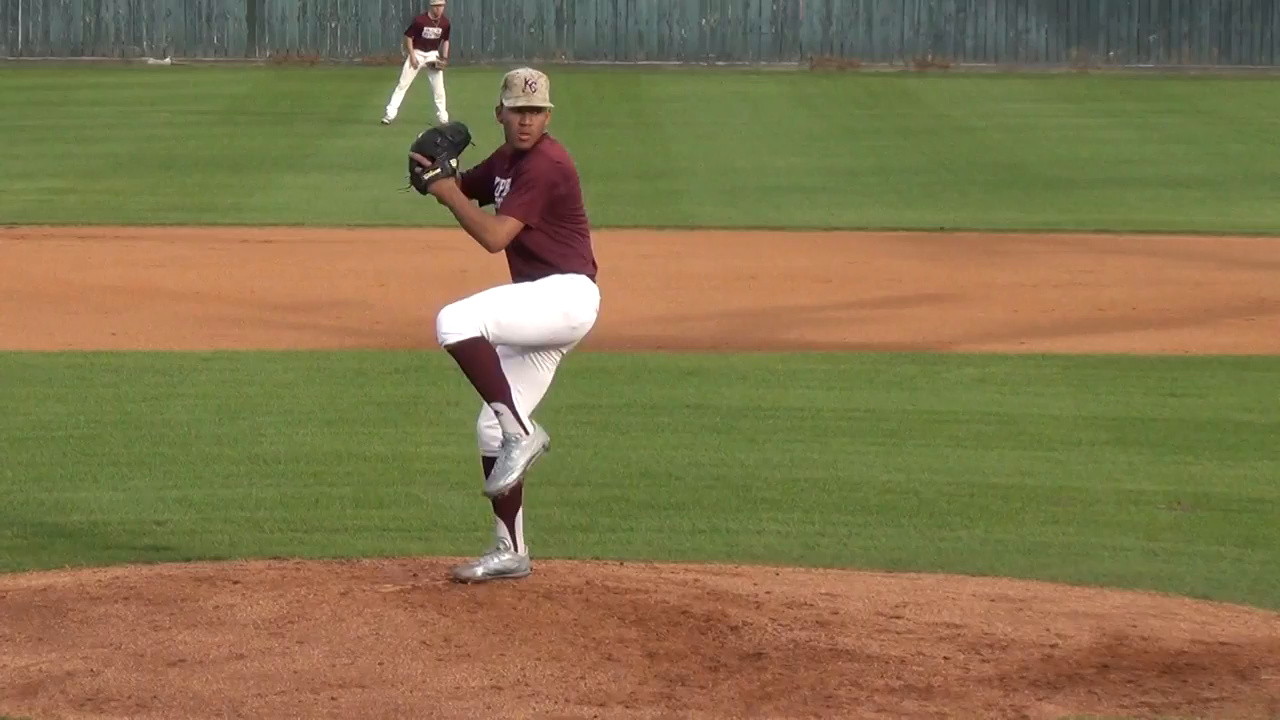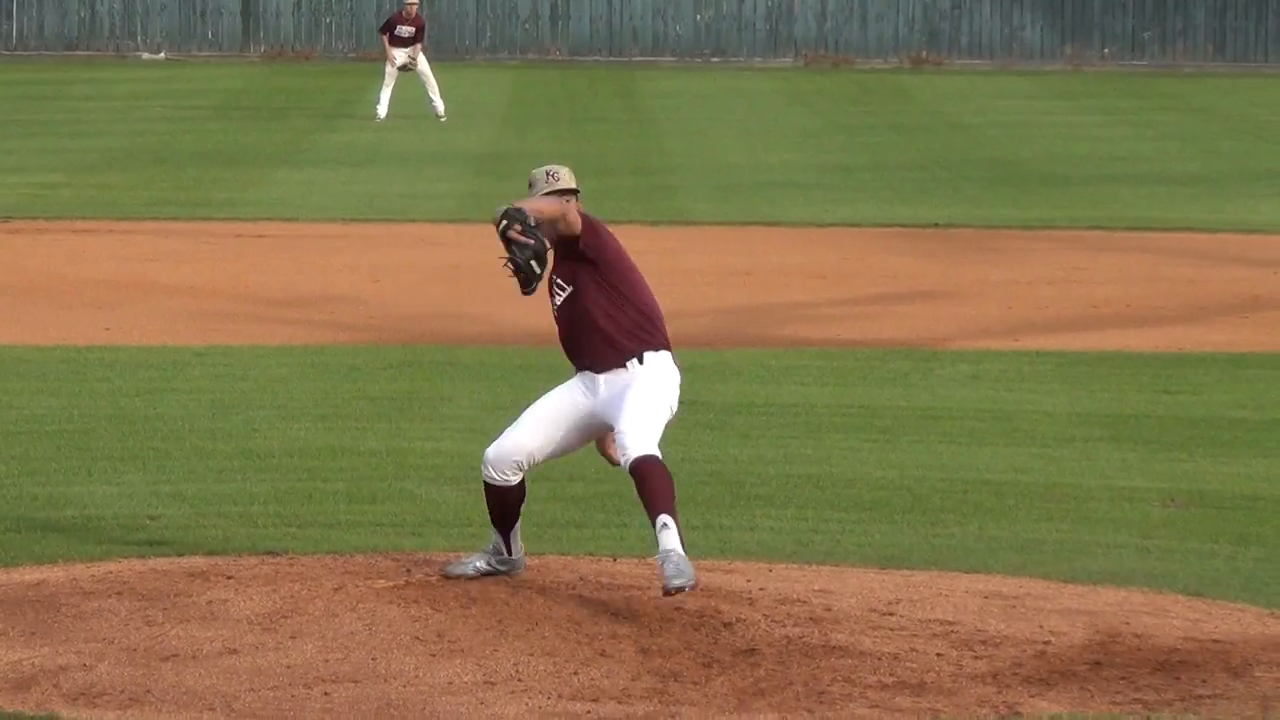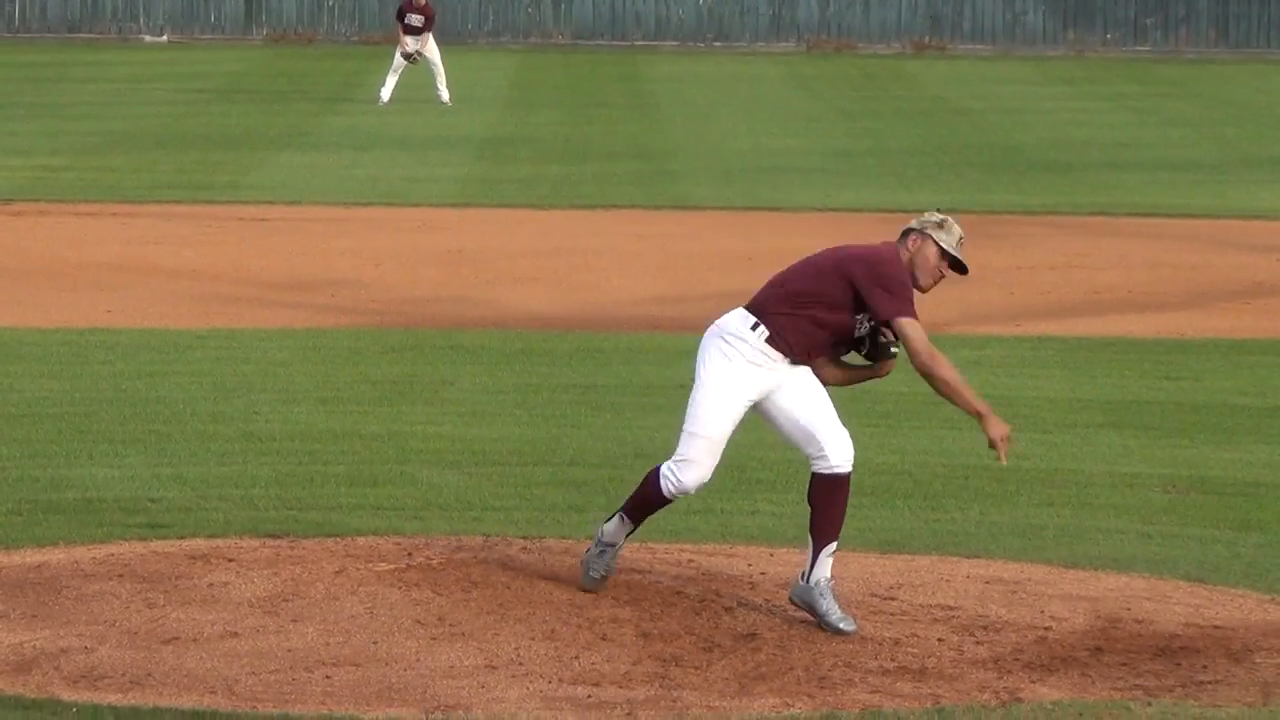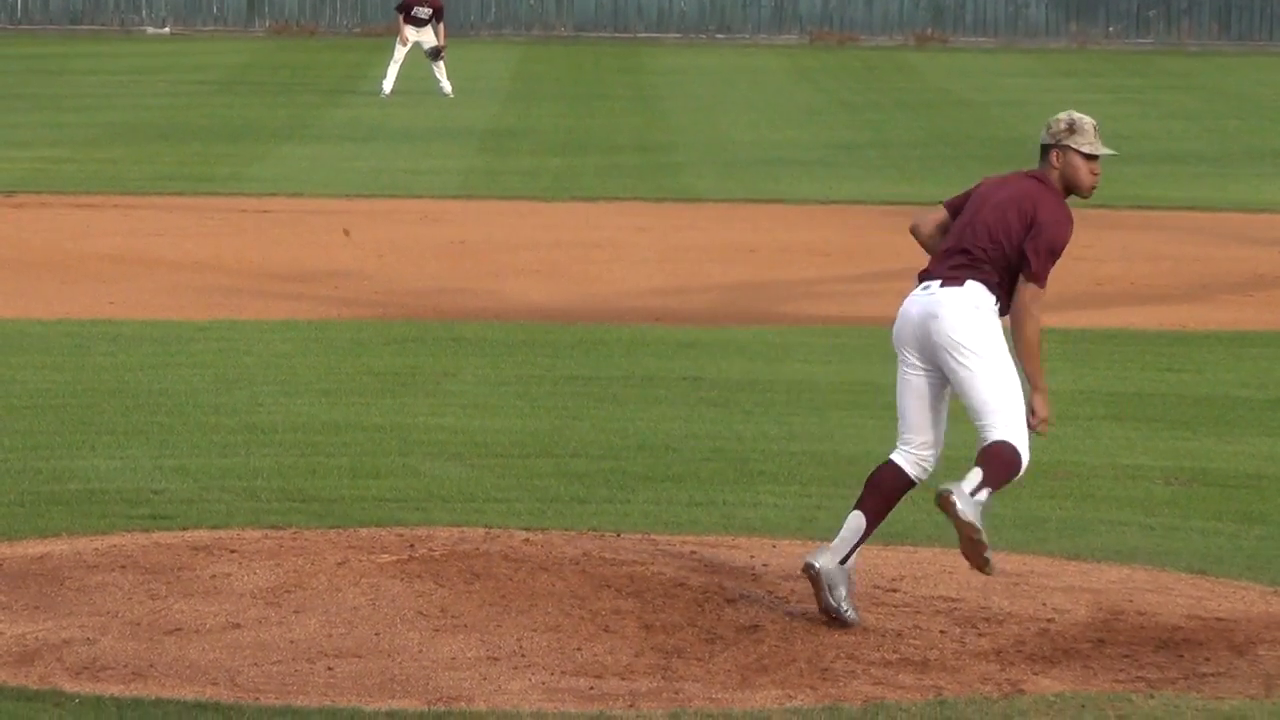
dt=0.4s
person 1, frame 1
left shoulder: (546, 162)
right shoulder: (507, 157)
left elbow: (493, 237)
right elbow: (461, 194)
left wrist: (446, 194)
right wrist: (437, 177)
left hip: (564, 295)
right hip: (540, 303)
left knee: (452, 322)
right knee: (495, 424)
left ankle: (520, 433)
right ankle: (509, 551)
person 1, frame 2
left shoulder: (582, 237)
right shoulder: (560, 272)
left elbow: (558, 215)
left wrist: (519, 216)
right wrist: (600, 426)
left hip: (647, 376)
right hip: (589, 383)
left knee: (637, 447)
right knee: (502, 458)
left ankle: (671, 553)
right ankle: (506, 551)
person 1, frame 3
left shoulder: (878, 291)
right shoulder: (884, 266)
left elbow: (824, 374)
right elbow: (921, 353)
left wrist: (872, 365)
right wrist: (985, 414)
left hip: (782, 363)
right hip: (740, 346)
left knee: (835, 454)
right knee: (689, 472)
left ankle: (815, 582)
right ankle: (616, 529)
person 1, frame 4
left shoulder: (996, 185)
right shoulder: (1050, 213)
left elbow: (922, 226)
right elbow: (1024, 309)
right wrist: (1035, 390)
left hip: (916, 311)
right hip: (964, 312)
left knee: (915, 454)
right knee: (1009, 440)
left ankle: (834, 561)
right ankle: (967, 497)
